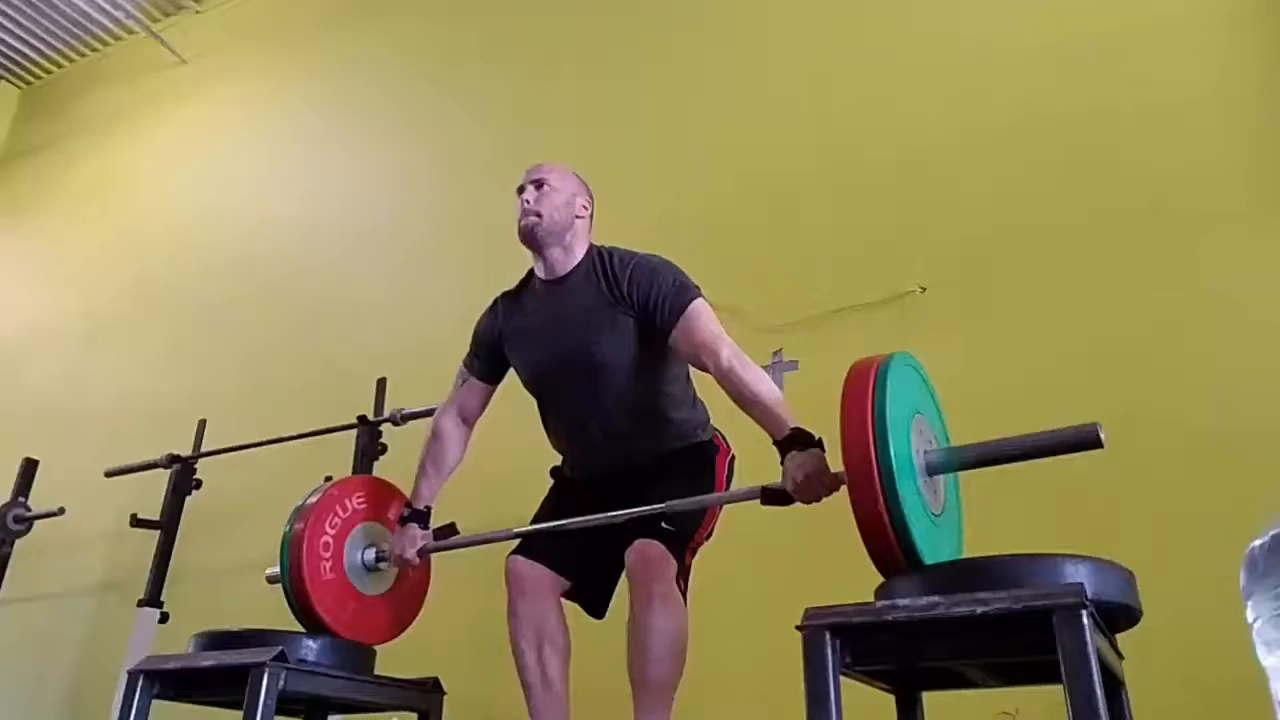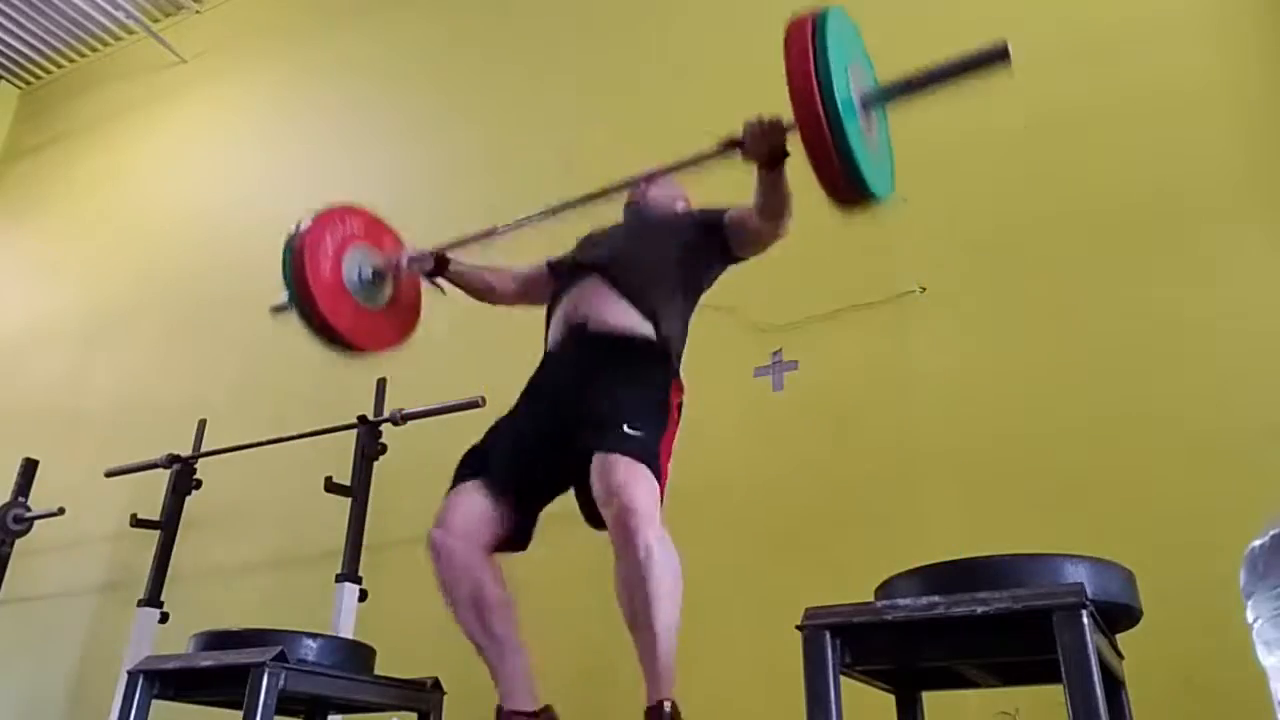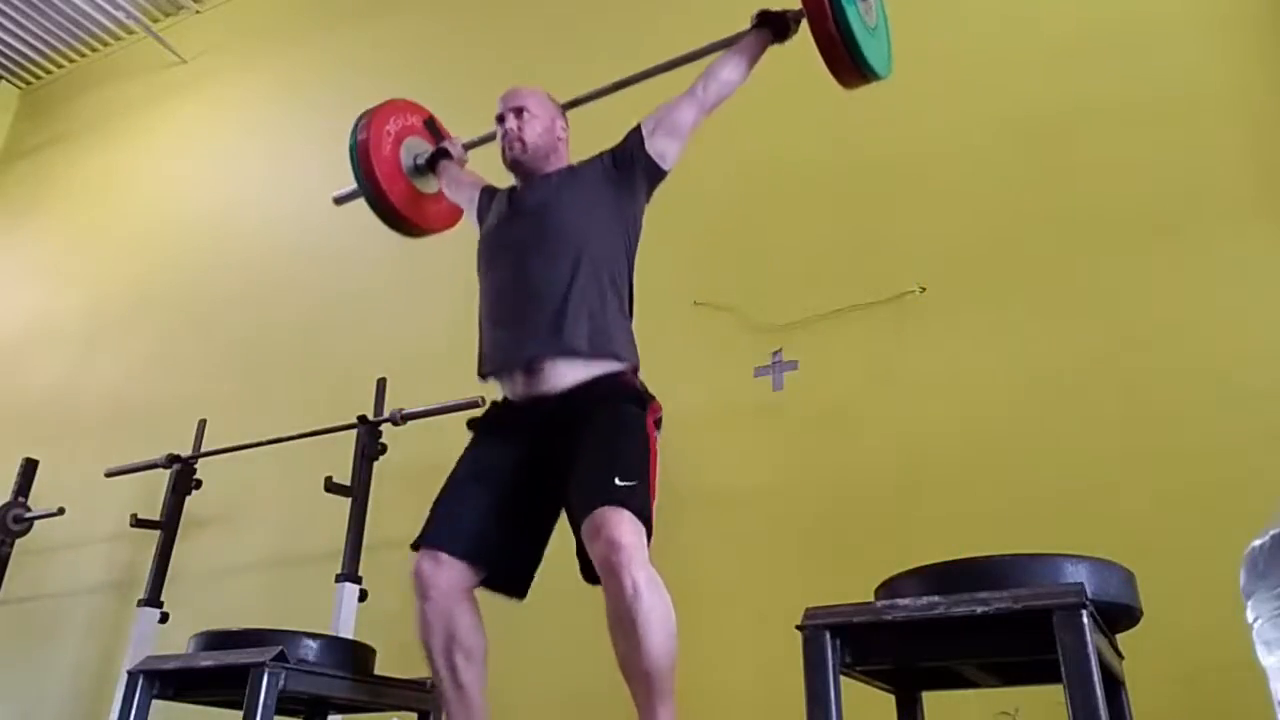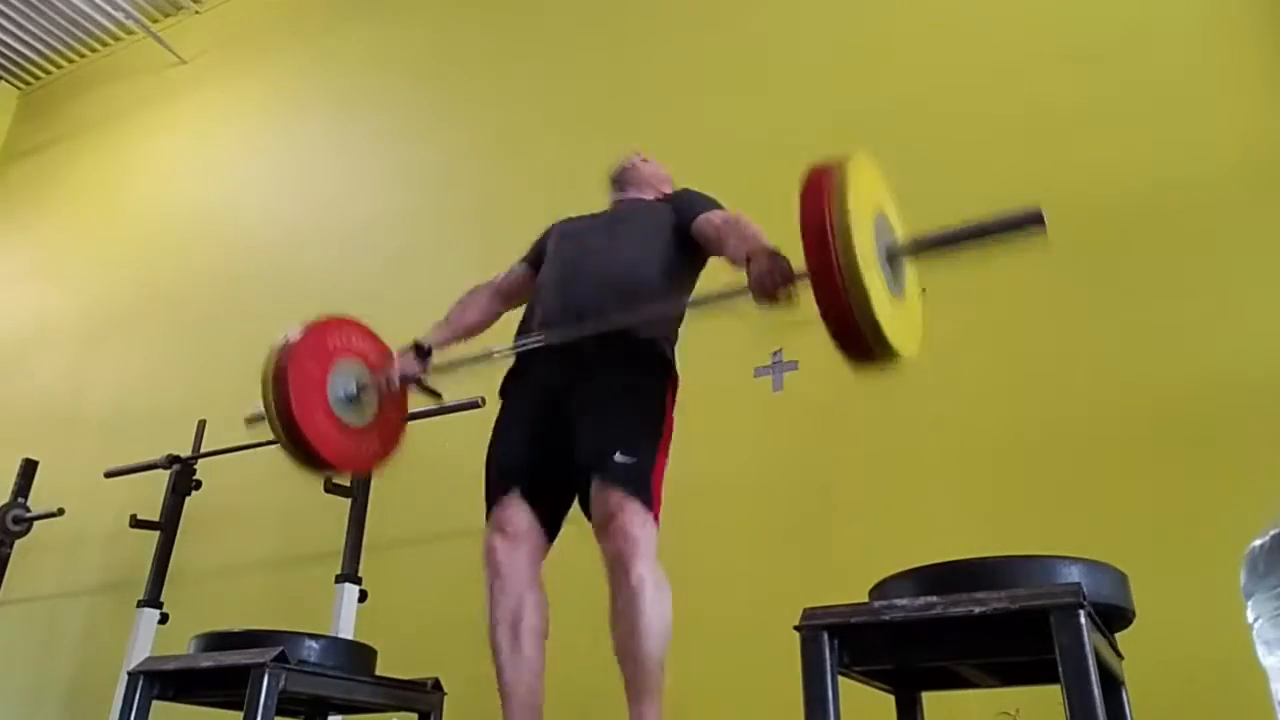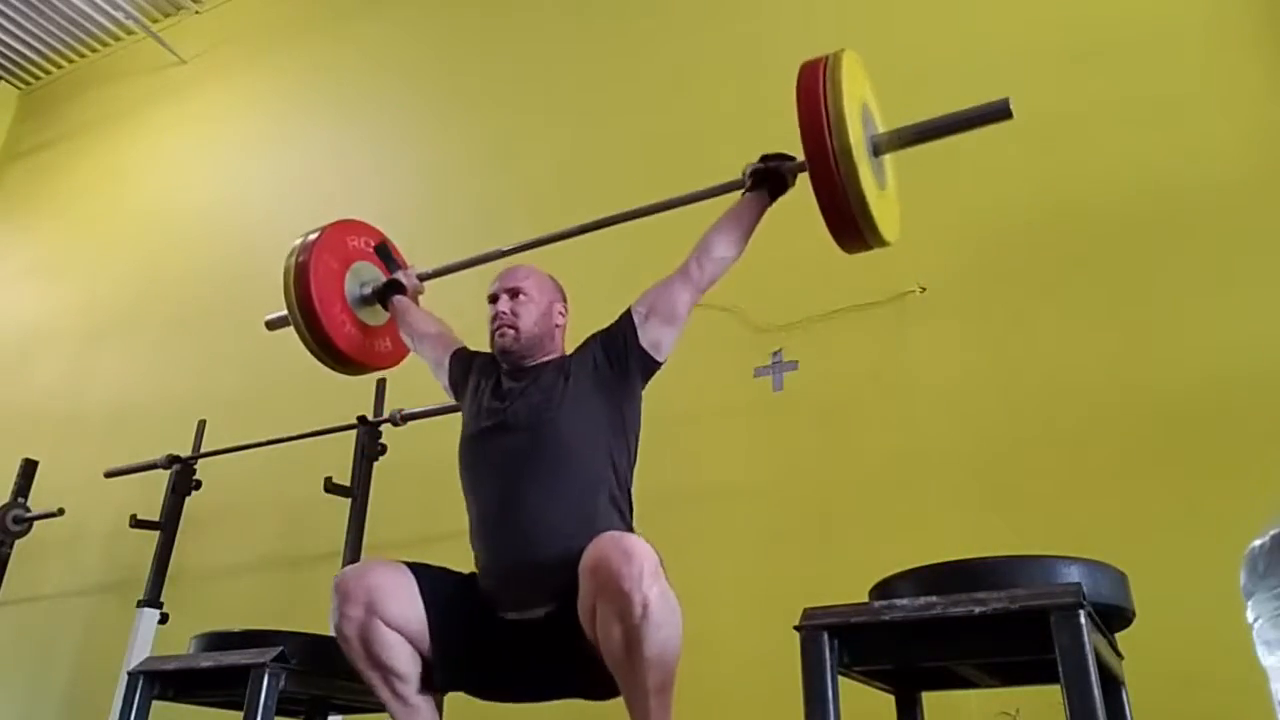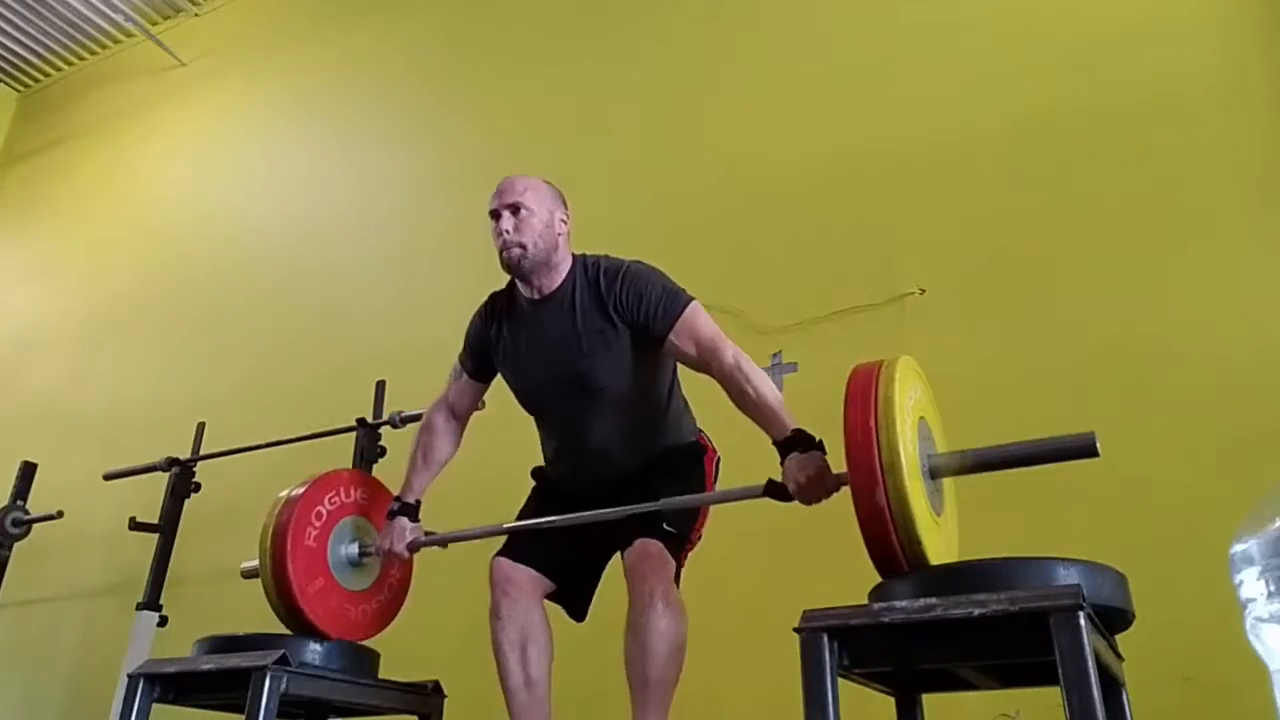
dt=0.7s
person 1, frame 1
left shoulder: (635, 276)
right shoulder: (506, 316)
left elbow: (723, 358)
right elbow: (456, 415)
left wrist: (795, 443)
right wrist: (417, 513)
left hip: (679, 460)
right hip: (589, 476)
left knee: (649, 565)
right knee: (527, 575)
person 1, frame 2
left shoulder: (694, 229)
right shoulder: (592, 246)
left elbow: (765, 227)
right elbow: (511, 286)
left wrist: (770, 161)
right wrist: (437, 267)
left hip: (632, 364)
right hip: (555, 380)
left knee: (627, 499)
right knee: (457, 532)
person 1, frame 3
left shoulder: (610, 179)
right shoulder: (498, 209)
left elbow: (694, 102)
right elbow: (459, 187)
left wrist: (761, 37)
left hip: (603, 403)
right hip: (515, 422)
left knee: (620, 552)
right knee: (436, 574)
person 1, frame 4
left shoulder: (679, 209)
right shoulder: (565, 232)
left elbow: (729, 230)
right elbow: (493, 294)
left wrist: (763, 257)
right wrist: (422, 348)
left hip: (626, 364)
right hip: (539, 373)
left knee: (627, 543)
right knee: (508, 550)
person 1, frame 5
left shoulder: (605, 369)
right shoulder: (478, 381)
left elbow: (695, 276)
right elbow: (428, 338)
left wrist: (762, 192)
left hip: (597, 619)
right hip: (497, 625)
left knee: (623, 561)
right knee: (359, 590)
person 1, frame 6
left shoulder: (622, 285)
right shoulder: (493, 320)
left elbow: (721, 358)
right elbow: (448, 414)
left wrist: (794, 446)
right wrist: (405, 509)
left hip: (664, 467)
right hip: (573, 481)
left knee: (649, 570)
right knee: (510, 578)
